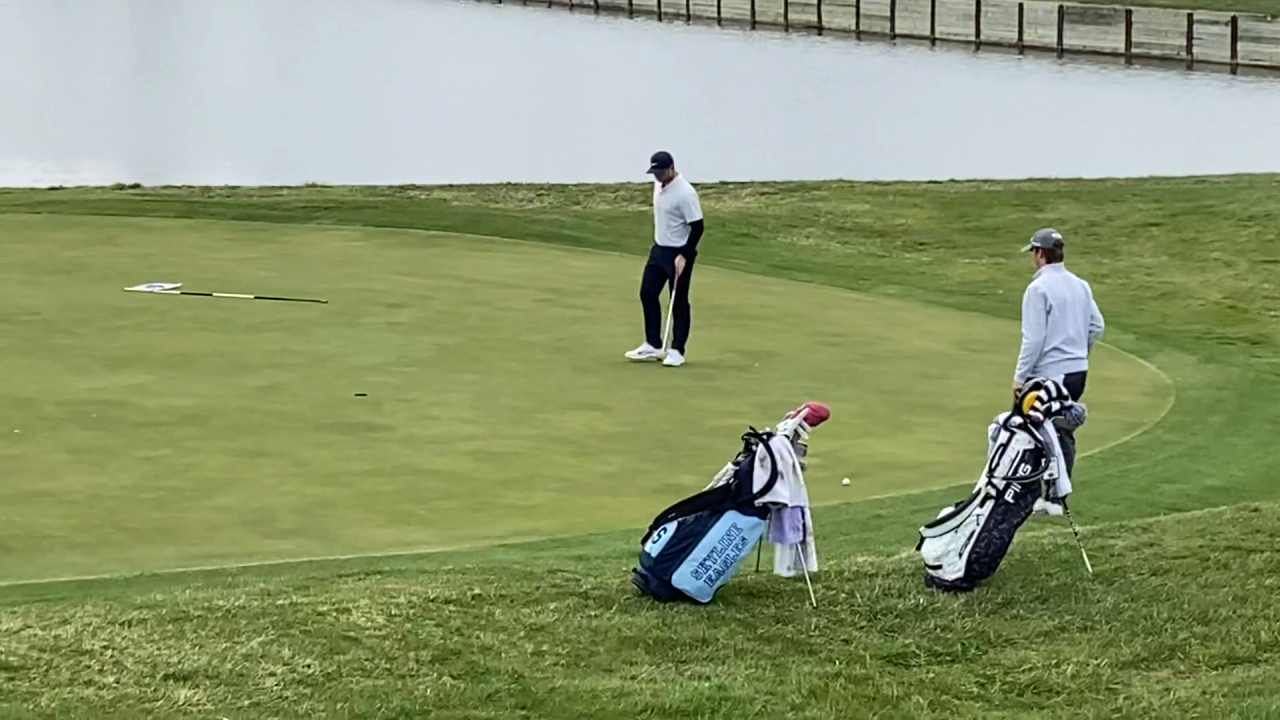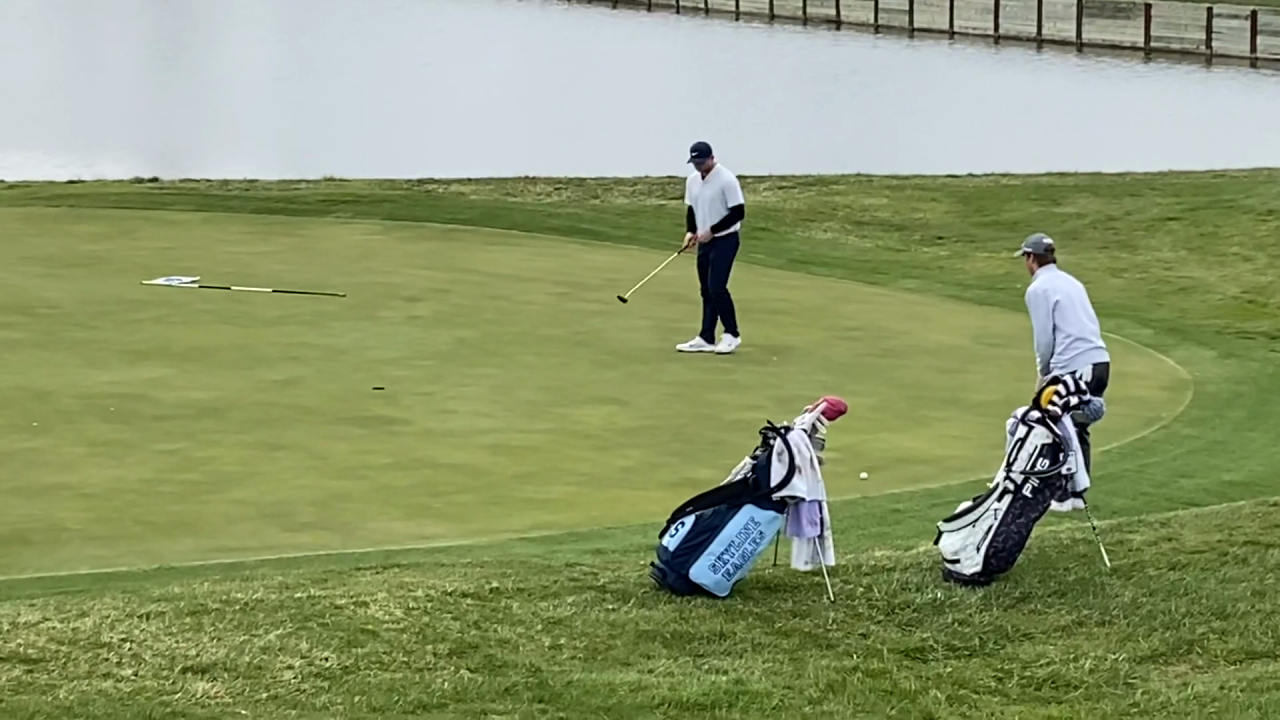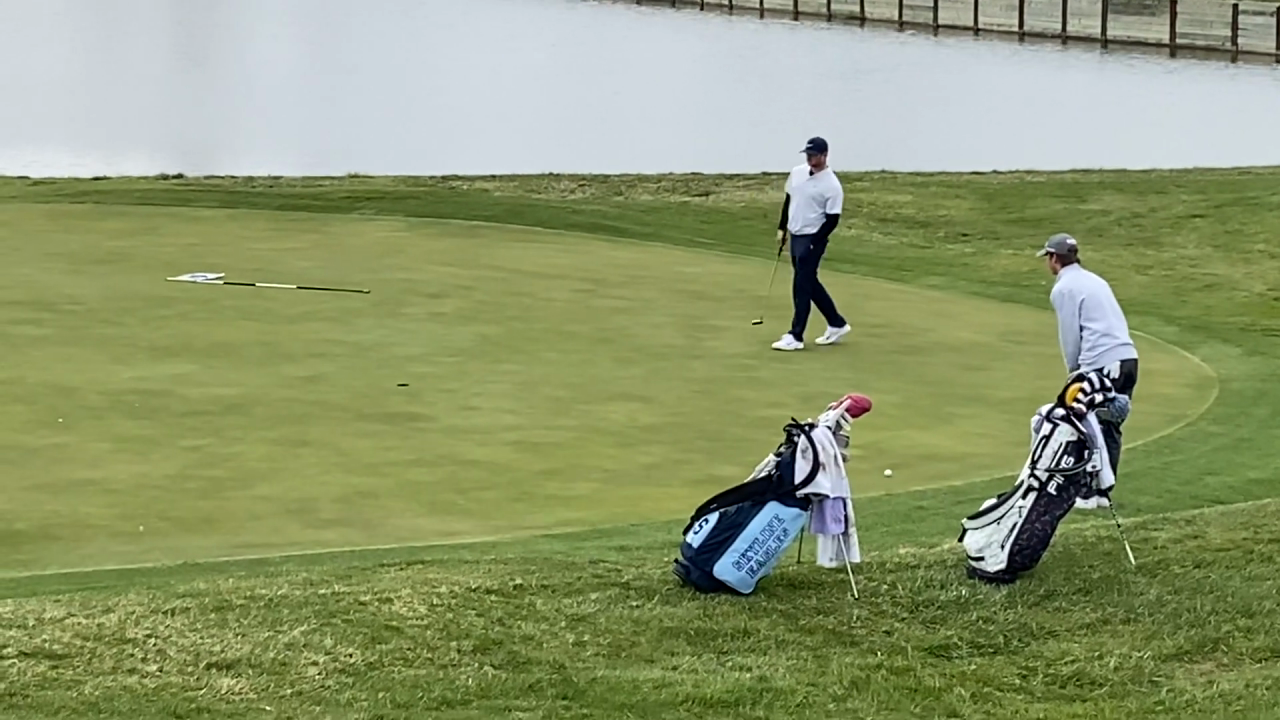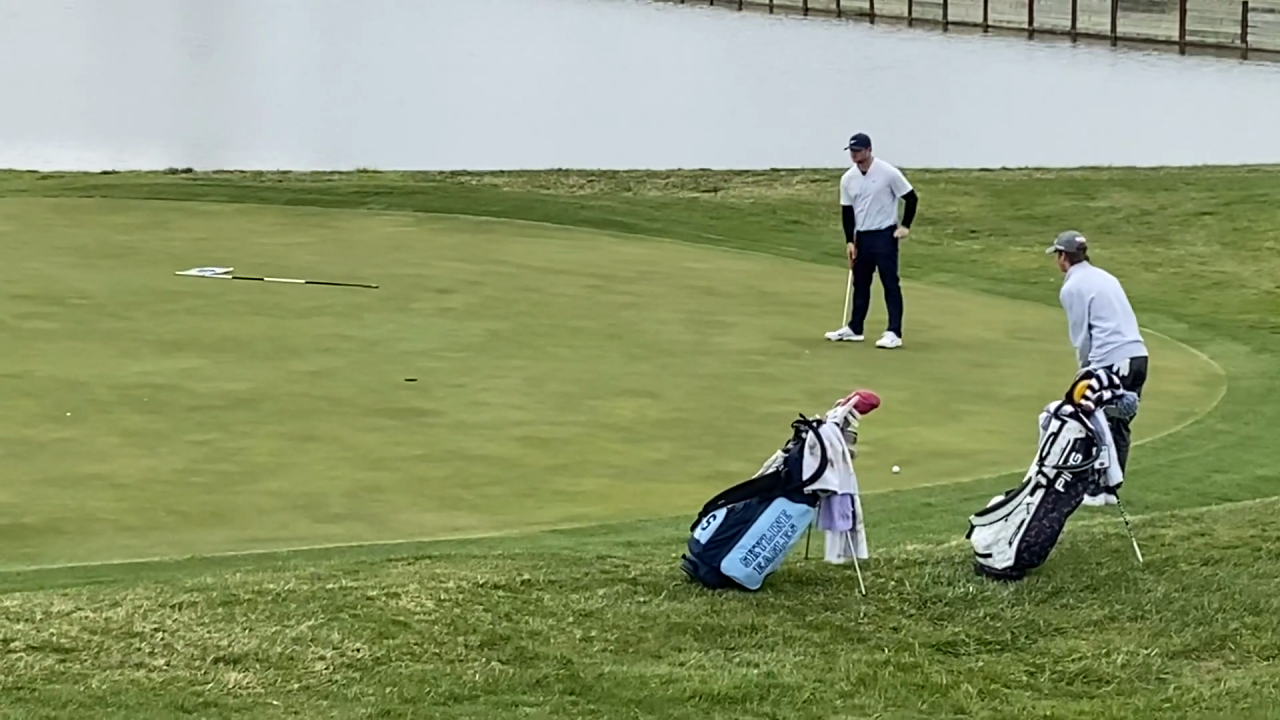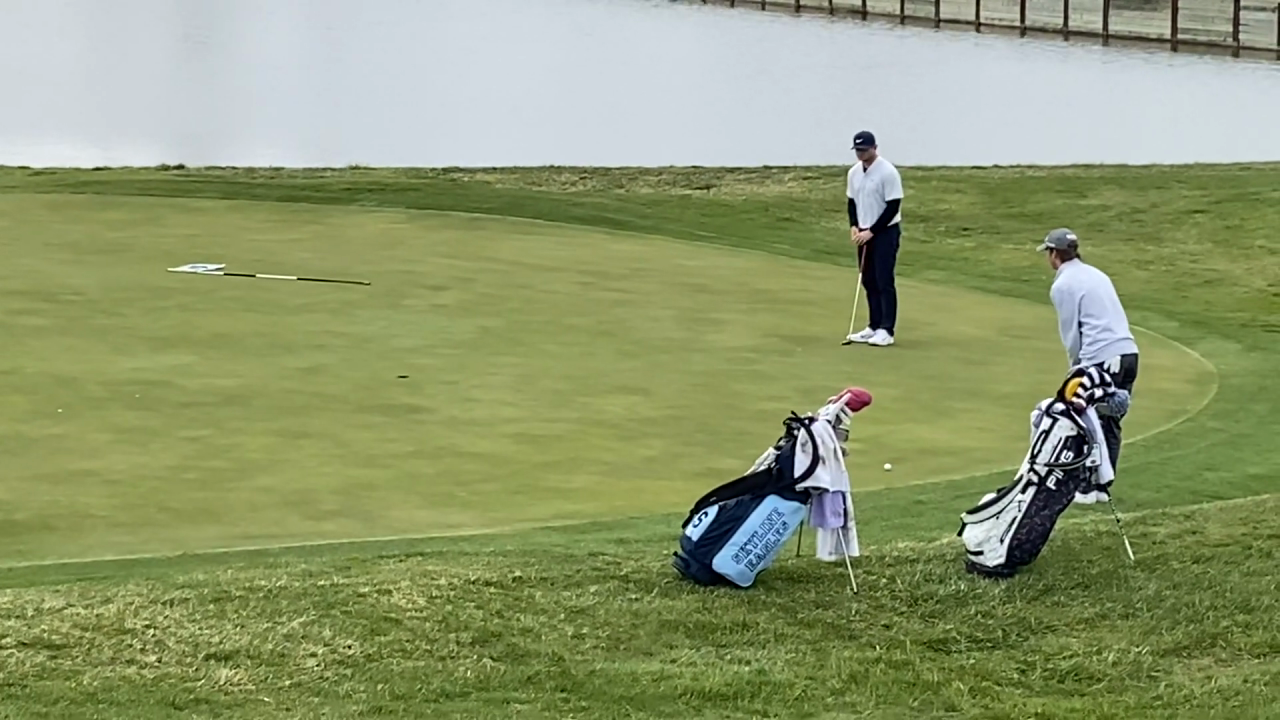
dt=1s
person 1, frame 1
left shoulder: (1039, 288)
right shoulder: (1080, 285)
left elbow: (1033, 339)
right elbow: (1096, 326)
left wrist: (1020, 376)
left hip: (1047, 374)
right hip: (1076, 371)
right knee: (1063, 433)
person 1, frame 2
left shoulder: (1038, 288)
right shoulder: (1071, 281)
left elbow: (1044, 337)
left wrist: (1043, 373)
right wrist: (1050, 371)
left hip: (1072, 367)
right hip: (1099, 361)
right knee: (1078, 429)
person 1, frame 3
left shoulder: (1063, 289)
right shoulder: (1093, 280)
left elbow: (1070, 337)
left wrist: (1074, 372)
right wrist: (1082, 368)
left hip: (1100, 364)
right hip: (1128, 358)
right knee: (1110, 428)
left ankle: (1087, 493)
right ankle: (1102, 491)
person 1, frame 4
left shoulder: (1072, 287)
right shoulder: (1104, 277)
left elbow: (1081, 335)
left wrist: (1086, 367)
right wrist: (1092, 365)
left hip: (1110, 361)
right hip: (1138, 356)
right knee: (1120, 426)
left ankle: (1095, 490)
right ankle: (1110, 488)
person 1, frame 5
left shoulder: (1063, 285)
right shoulder: (1095, 274)
left elbow: (1071, 332)
left wrist: (1076, 365)
right wrist: (1082, 362)
left hip: (1101, 359)
right hip: (1128, 353)
right knee: (1111, 424)
left ankle: (1086, 488)
right ankle: (1101, 486)
person 2, frame 1
left shoulder: (685, 193)
right shoulder: (659, 185)
left elbow: (697, 227)
left wrist: (683, 255)
left hip: (679, 253)
right hip: (659, 249)
left knee: (679, 302)
right knee: (647, 294)
left ankle: (677, 350)
right ankle: (653, 345)
person 2, frame 2
left shoulder: (727, 180)
right shoulder: (692, 180)
left elbow: (738, 213)
left wrist: (712, 230)
right wrist: (690, 231)
left hip: (724, 241)
right hip: (705, 242)
left knee: (717, 288)
right knee: (706, 291)
left ankle: (731, 334)
right ankle: (706, 339)
person 2, frame 3
left shoulder: (832, 185)
right shoulder: (796, 173)
left elbow: (832, 220)
left wrist: (813, 243)
right wrist: (782, 228)
left hip: (812, 241)
right hip: (795, 237)
left knee: (803, 287)
right knee: (810, 284)
left ankle: (796, 336)
right ankle: (837, 324)
person 2, frame 4
left shoulder: (888, 172)
right shoulder: (848, 178)
left elbow: (911, 198)
right elbow: (847, 211)
left wrist: (905, 225)
right wrist: (849, 241)
left hip: (885, 236)
right hip: (862, 237)
left knee: (890, 284)
right knee: (860, 284)
left ankle: (894, 332)
right ankle: (855, 328)
person 2, frame 5
left shoulder: (888, 172)
right shoulder: (853, 172)
left elbow: (893, 207)
left wrist: (872, 231)
right wrist: (854, 226)
left hip: (885, 233)
right hip: (865, 234)
left knee: (884, 282)
right knee: (869, 282)
left ankle: (887, 330)
right ankle: (874, 327)
